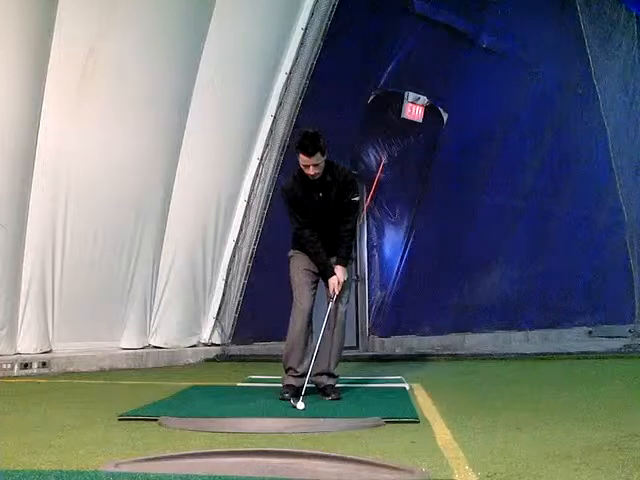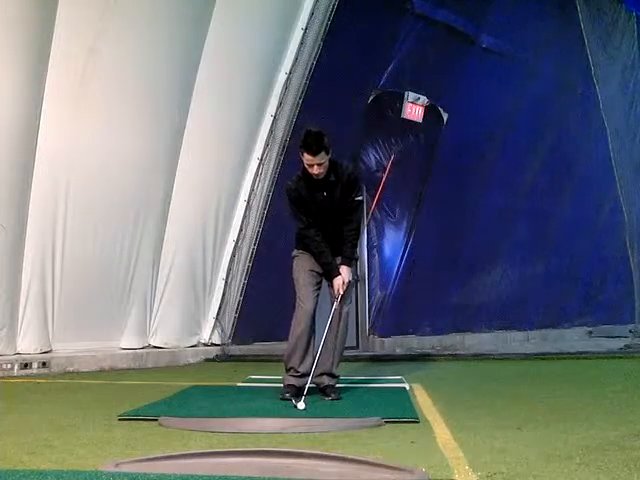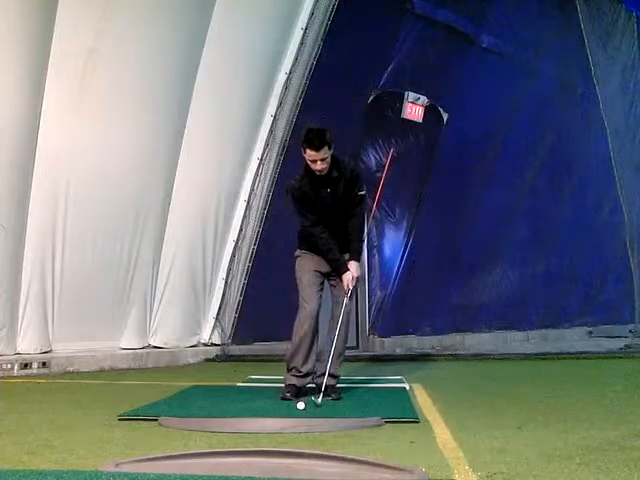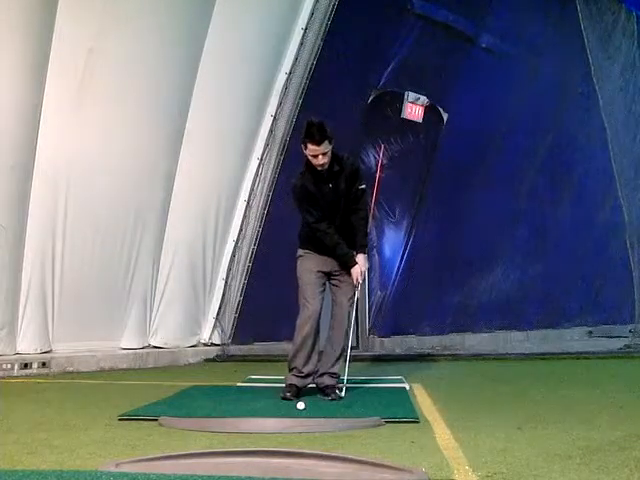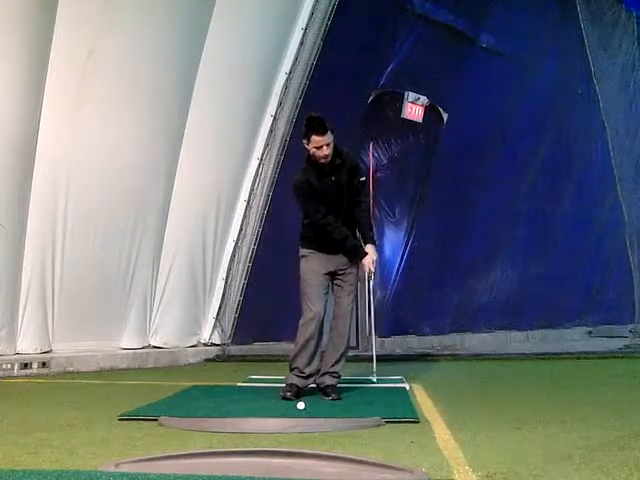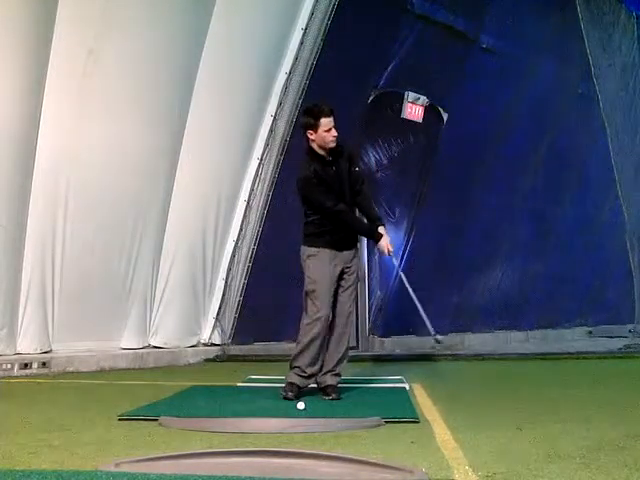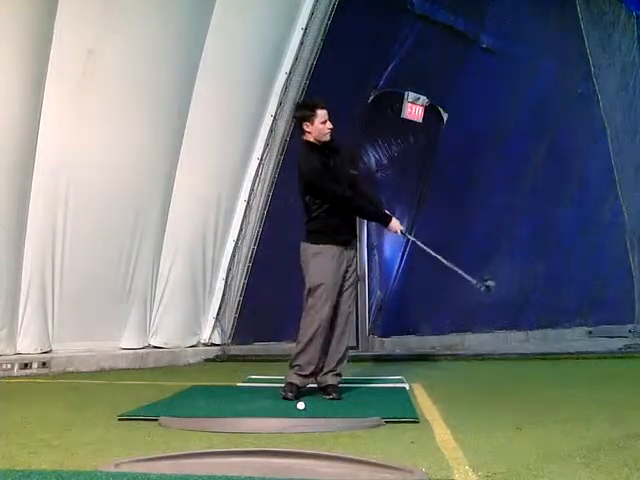
dt=0.4s
person 1, frame 1
left shoulder: (345, 179)
right shoulder: (292, 188)
left elbow: (348, 224)
right elbow: (306, 233)
left wrist: (341, 264)
right wrist: (327, 272)
left hip: (338, 254)
right hip: (305, 254)
left knee: (338, 312)
right knee: (302, 309)
left ankle: (325, 377)
right ankle: (293, 378)
person 1, frame 2
left shoulder: (348, 178)
right shoulder: (296, 188)
left elbow: (352, 223)
right elbow: (310, 232)
left wrist: (346, 264)
right wrist: (332, 272)
left hip: (341, 255)
right hip: (308, 254)
left knee: (341, 312)
right knee: (305, 310)
left ankle: (326, 378)
right ankle: (294, 378)
person 1, frame 3
left shoulder: (350, 174)
right shoulder: (299, 187)
left elbow: (356, 218)
right elbow: (315, 231)
left wrist: (354, 260)
right wrist: (341, 268)
left hip: (345, 254)
right hip: (311, 254)
left knee: (342, 314)
right knee: (309, 311)
left ankle: (327, 377)
right ankle: (296, 378)
person 1, frame 4
left shoulder: (350, 169)
right shoulder: (302, 185)
left elbow: (359, 212)
right elbow: (320, 227)
left wrist: (360, 253)
right wrist: (350, 262)
left hip: (347, 254)
right hip: (313, 254)
left knee: (342, 315)
right knee: (310, 313)
left ankle: (327, 378)
right ankle: (297, 378)
person 1, frame 5
left shoulder: (349, 164)
right shoulder: (304, 181)
left elbow: (361, 205)
right elbow: (327, 222)
left wrist: (368, 243)
right wrist: (361, 253)
left hip: (347, 254)
right hip: (316, 253)
left knee: (343, 316)
right knee: (314, 314)
left ankle: (327, 378)
right ankle: (298, 377)
person 1, frame 6
left shoulder: (345, 156)
right shoulder: (308, 174)
left elbow: (360, 194)
right elbow: (338, 211)
left wrist: (378, 225)
right wrist: (375, 237)
left hip: (348, 249)
right hip: (320, 250)
left knee: (343, 315)
right knee: (318, 315)
left ankle: (328, 378)
right ankle: (297, 377)
person 1, frame 7
left shoulder: (333, 152)
right shoulder: (310, 164)
left elbow: (355, 187)
right elbow: (345, 198)
left wrist: (382, 211)
right wrist: (385, 220)
left hip: (345, 244)
right hip: (321, 247)
left knee: (342, 314)
right knee: (319, 313)
left ankle: (328, 377)
right ankle: (297, 377)
